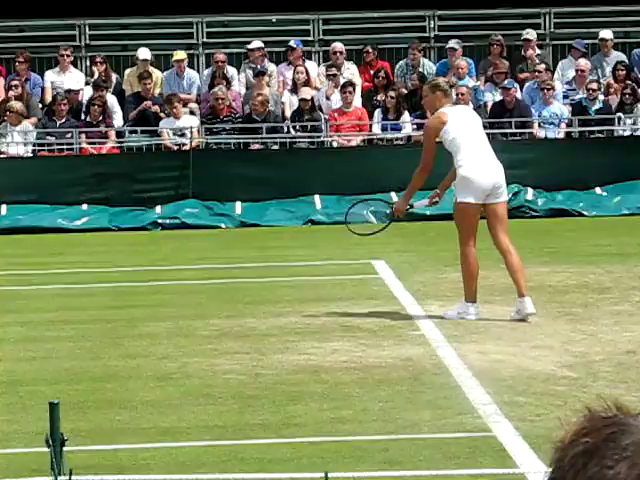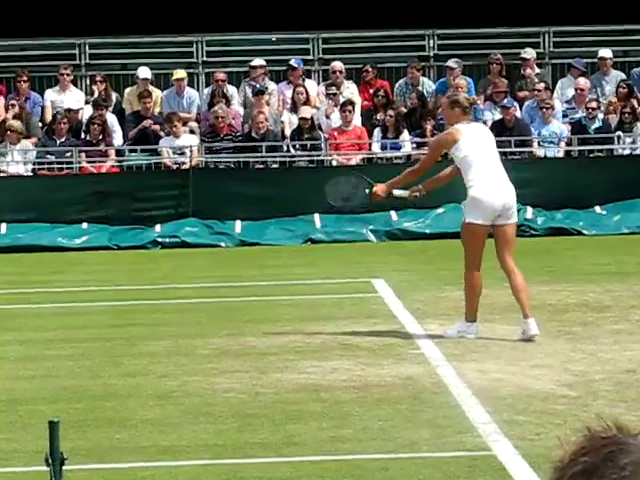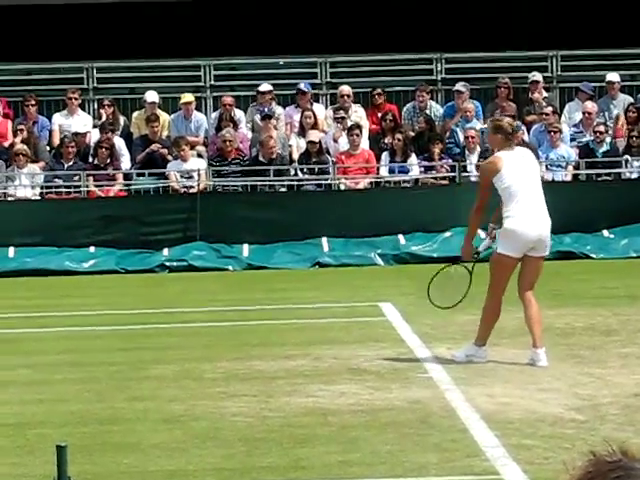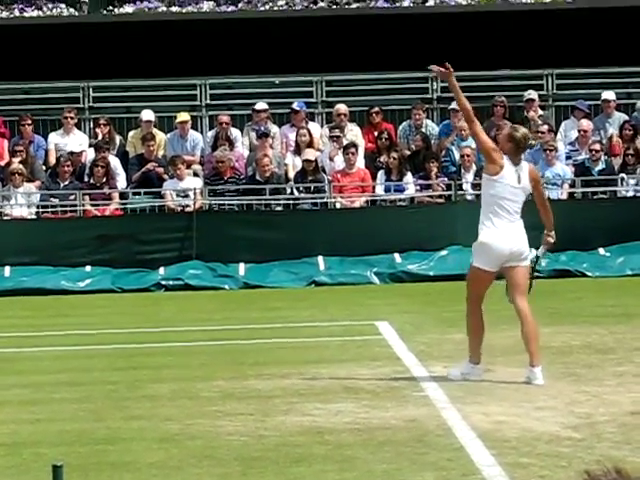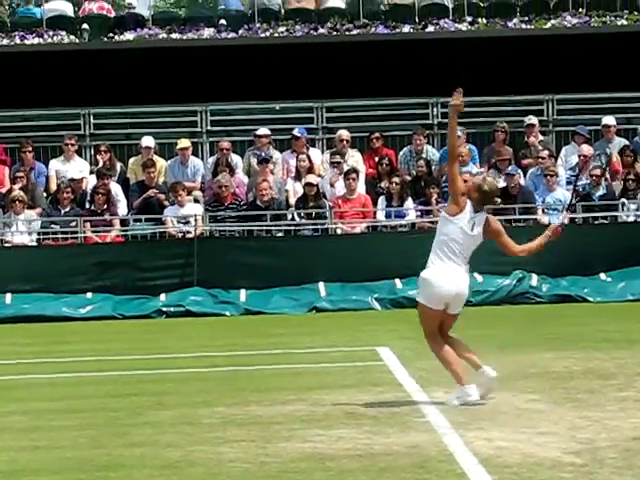
dt=0.5s
person 1, frame 1
left shoulder: (435, 120)
right shoulder: (468, 111)
left elbow: (425, 167)
left wrist: (405, 198)
right wrist: (440, 190)
left hip: (473, 178)
right hip: (496, 173)
left knee: (467, 244)
right knee: (503, 241)
left ankle: (470, 305)
right ankle: (524, 300)
person 1, frame 2
left shoulder: (449, 136)
right shoulder: (483, 129)
left elbow: (418, 169)
left wrist: (387, 187)
right wrist: (424, 188)
left hip: (482, 198)
right hip: (507, 193)
left knee: (473, 265)
right knee: (509, 263)
left ankle: (470, 324)
right ankle: (529, 321)
person 1, frame 3
left shoulder: (491, 164)
right shoulder: (527, 154)
left elbow: (479, 208)
left wrist: (468, 240)
right wrist: (495, 223)
left hip: (517, 229)
right hip: (542, 228)
left knee: (495, 292)
right knee: (527, 292)
left ankle: (478, 347)
right ankle: (538, 350)
person 1, frame 4
left shoulder: (495, 161)
right shoulder: (531, 172)
left elbow: (471, 120)
right elbow: (543, 206)
left wrist: (453, 84)
right wrist: (550, 231)
left hip: (491, 245)
right hip: (518, 243)
left knee: (473, 304)
right knee: (521, 305)
left ankle: (473, 365)
right ankle: (535, 369)
person 1, frame 5
left shoulder: (460, 200)
right shoulder: (491, 222)
left elbow: (452, 161)
right elbow: (518, 251)
left wrist: (453, 116)
right wrist: (548, 235)
left hip: (434, 282)
right hip: (460, 284)
left knee: (433, 338)
right knee: (443, 336)
left ankle: (467, 388)
right ankle: (482, 372)
